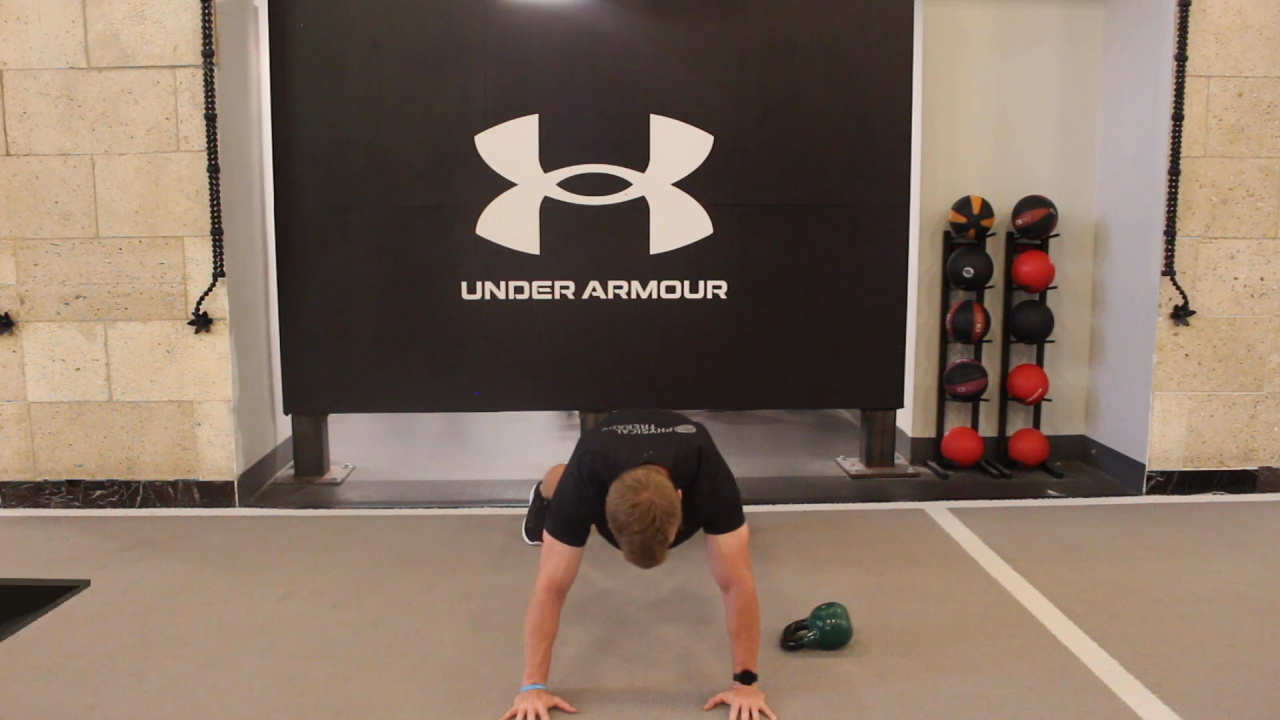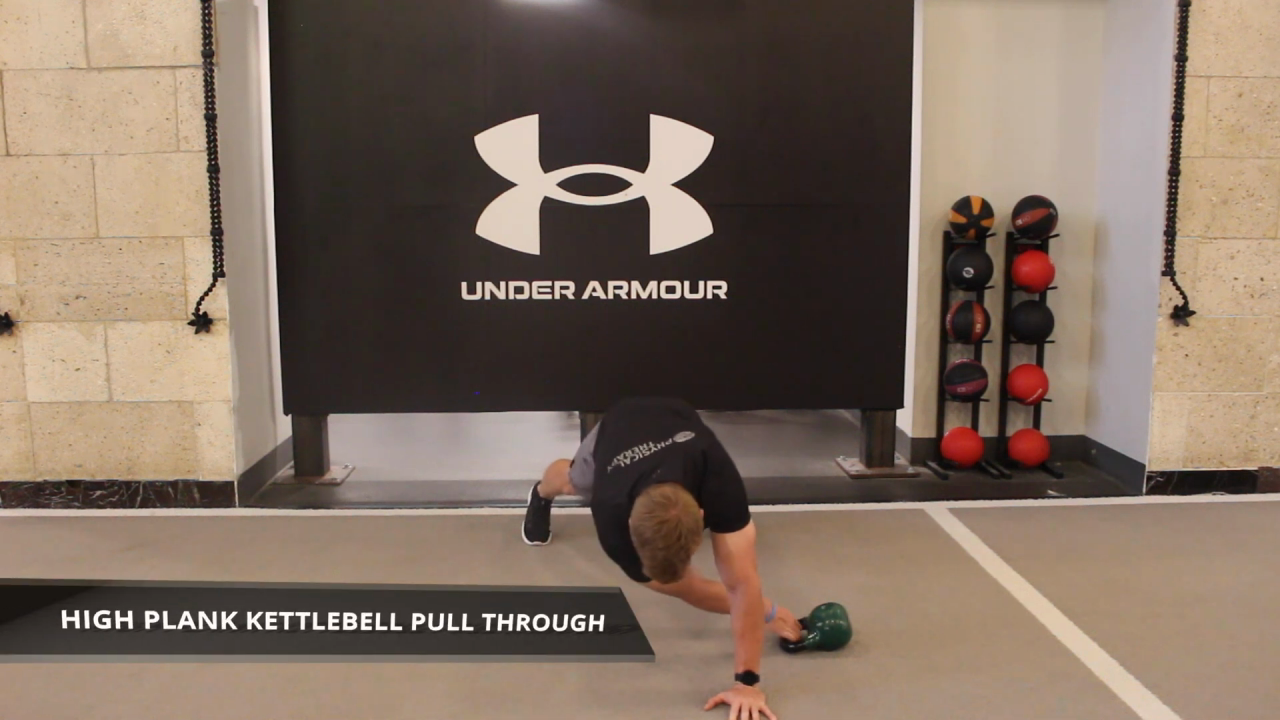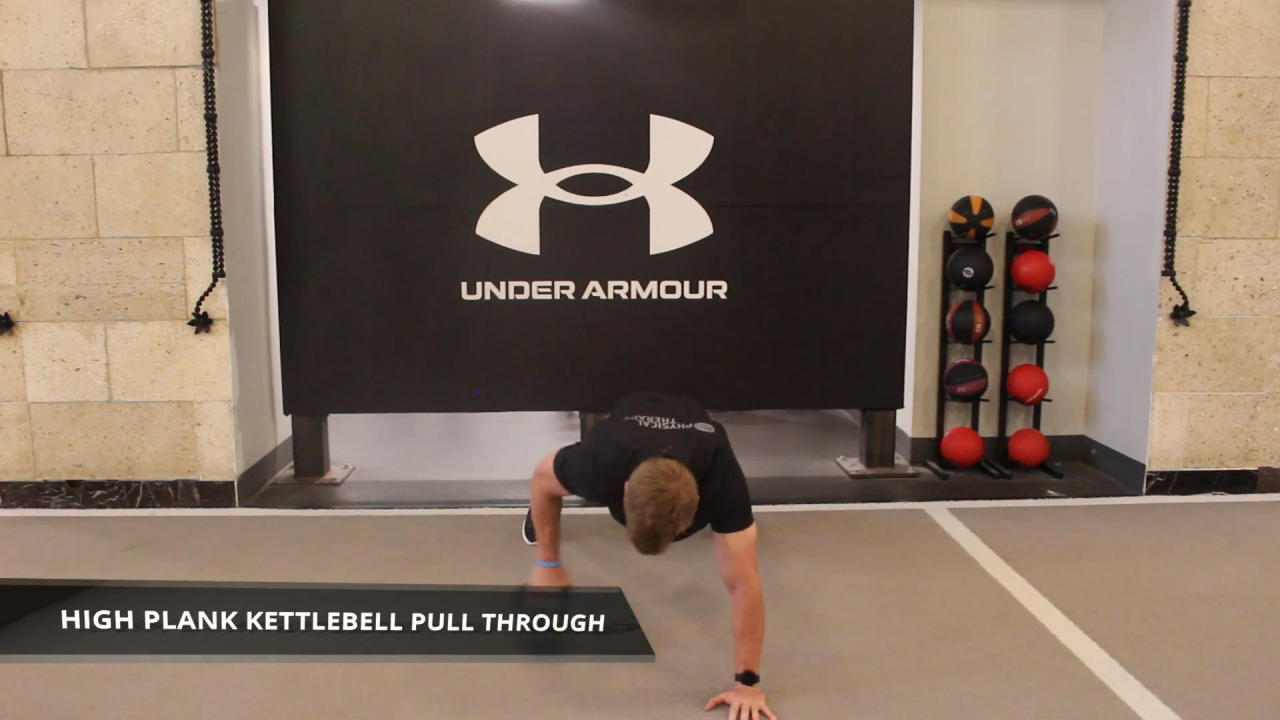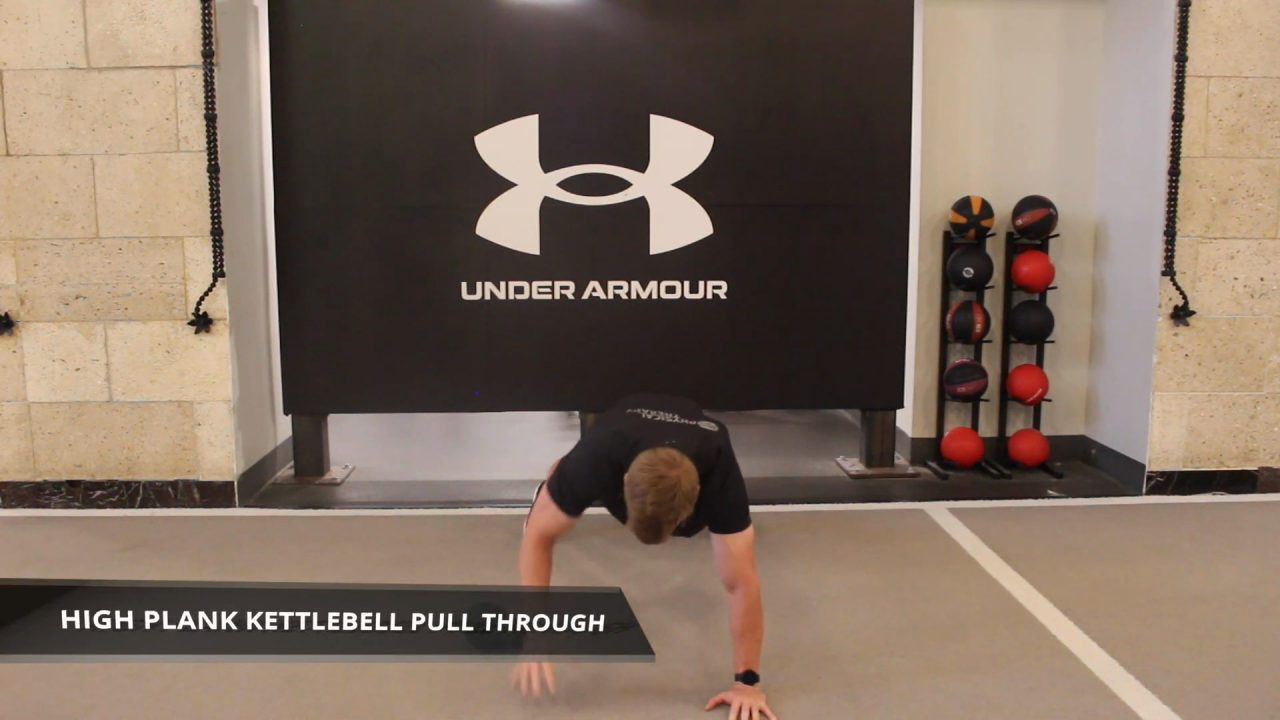
dt=0.7s
person 1, frame 1
left shoulder: (707, 475)
right shoulder: (586, 477)
left elbow: (735, 583)
right elbow: (552, 585)
left wrist: (745, 681)
right wrist: (533, 685)
left hip: (680, 458)
right hip: (609, 455)
right ankle: (544, 492)
person 1, frame 2
left shoulder: (717, 478)
right shoulder: (613, 514)
left elbow: (742, 583)
right elbow: (688, 590)
left wrist: (748, 680)
right wrist: (769, 613)
left hip: (679, 423)
right hip: (617, 426)
right knee: (573, 481)
right ankle: (542, 494)
person 1, frame 3
left shoulder: (721, 477)
right shoulder: (602, 459)
left elbow: (743, 582)
right elbow: (544, 477)
left wrist: (747, 681)
right wrist: (547, 563)
left hip: (693, 440)
right knee: (564, 477)
person 1, frame 4
left shoulder: (719, 474)
right shoulder: (598, 457)
left elbow: (741, 582)
right elbow: (538, 534)
left wrist: (747, 680)
left hip: (694, 444)
right hip: (621, 438)
right ankle: (548, 489)
